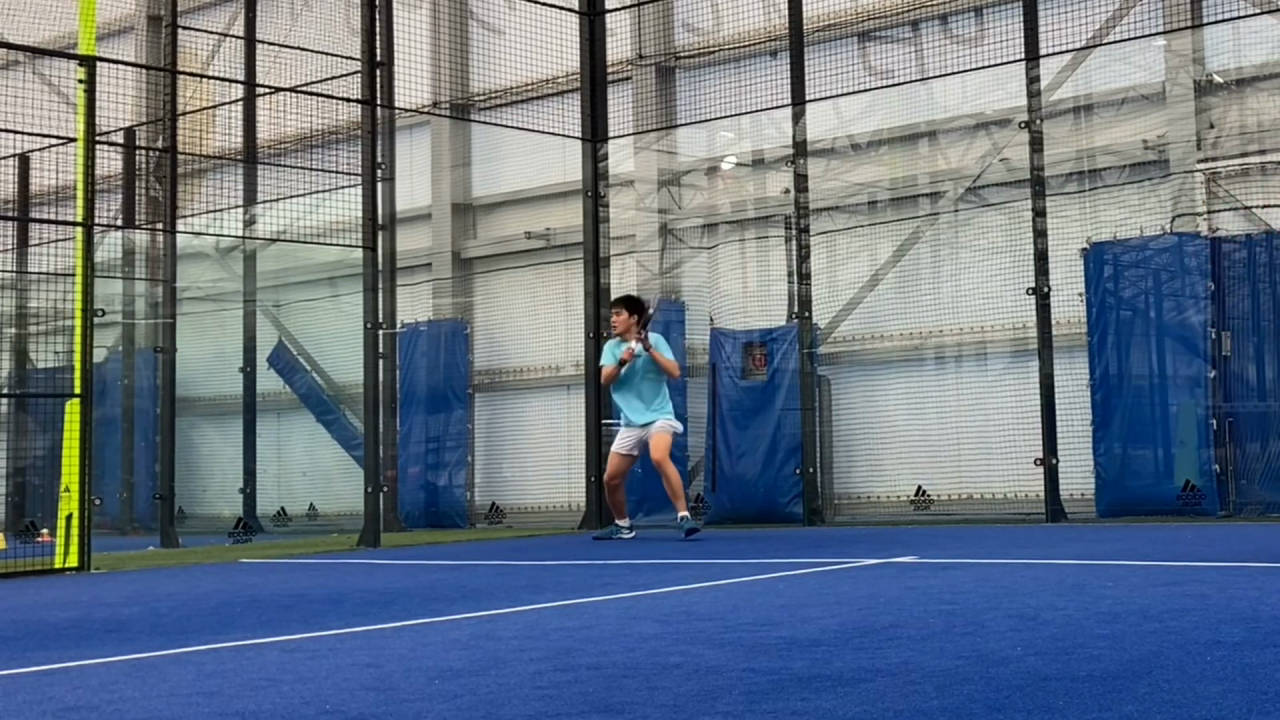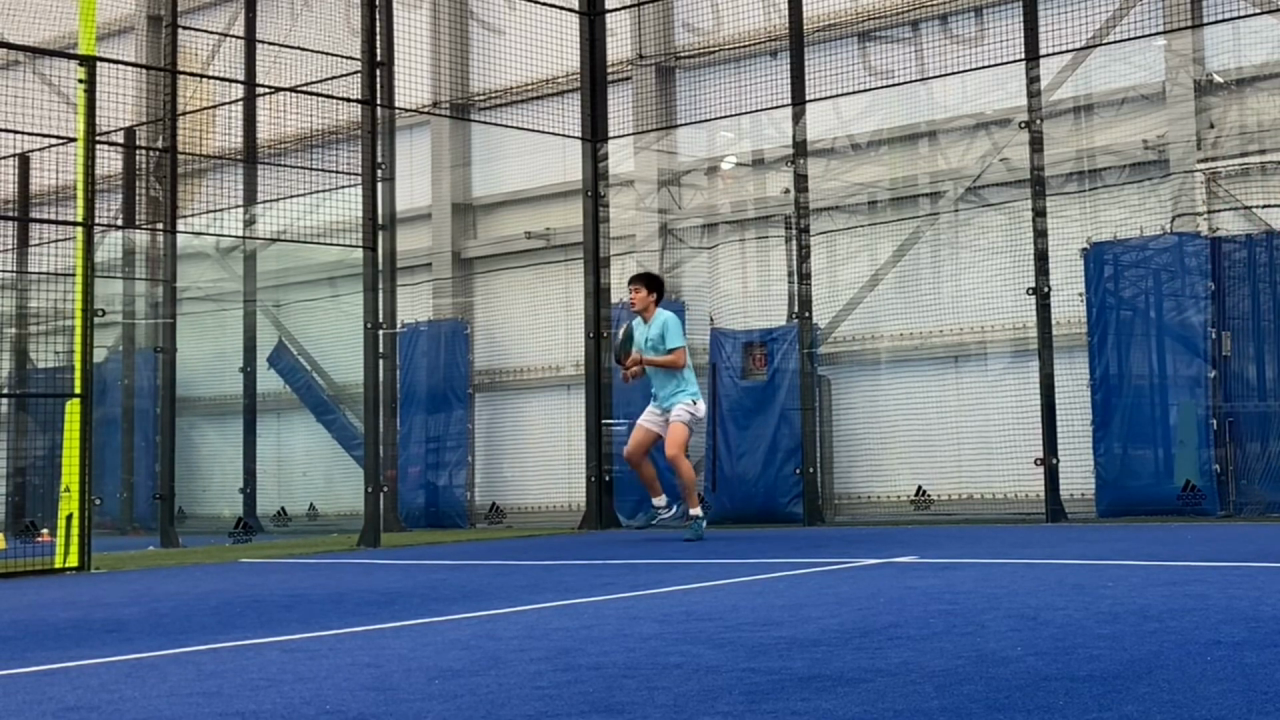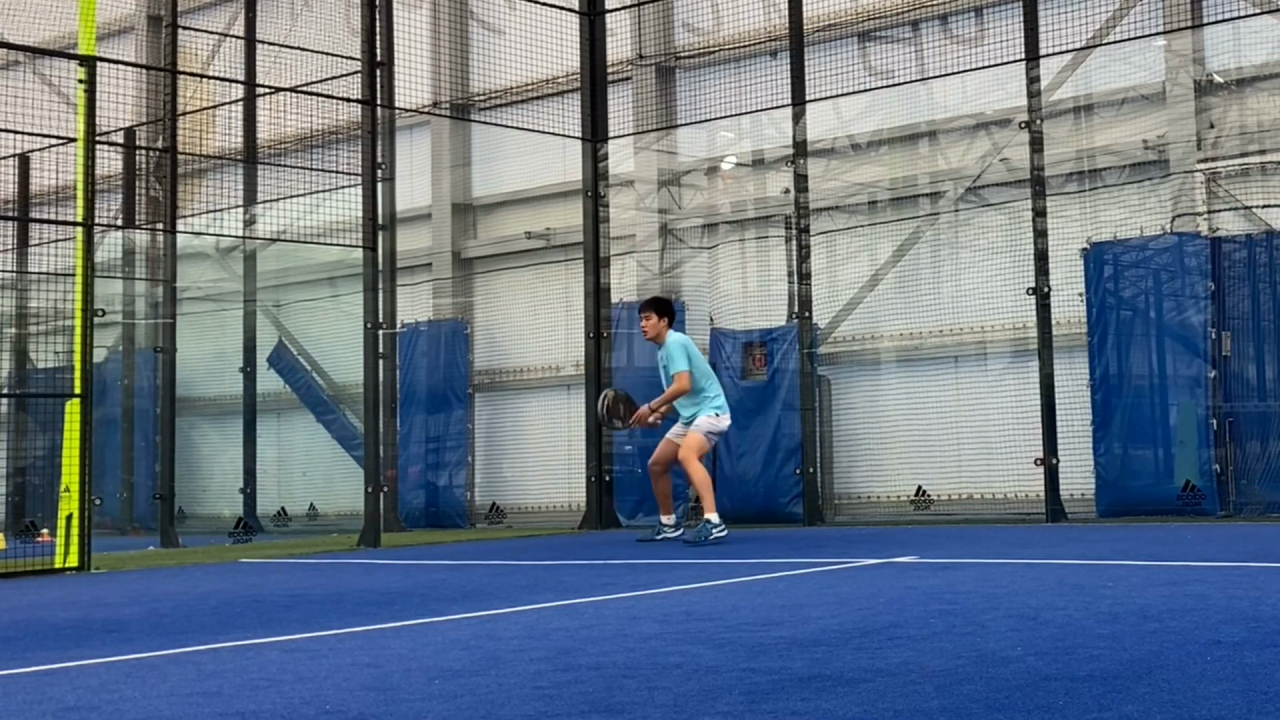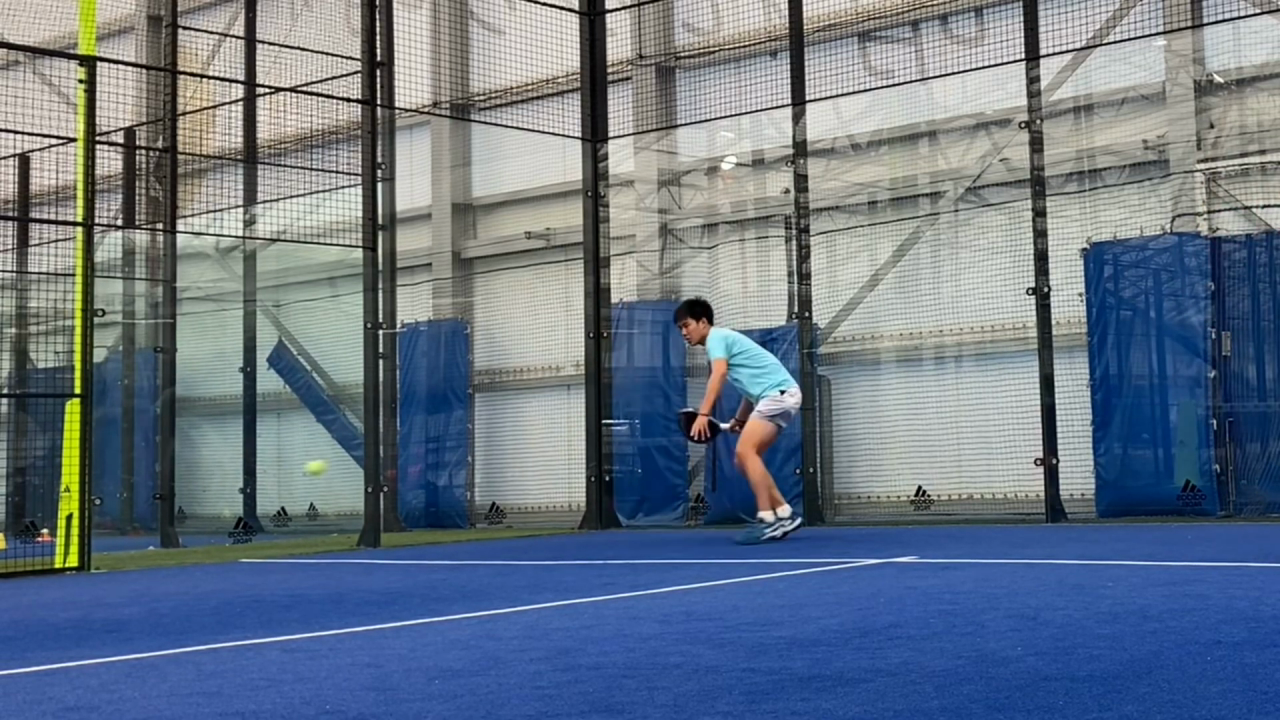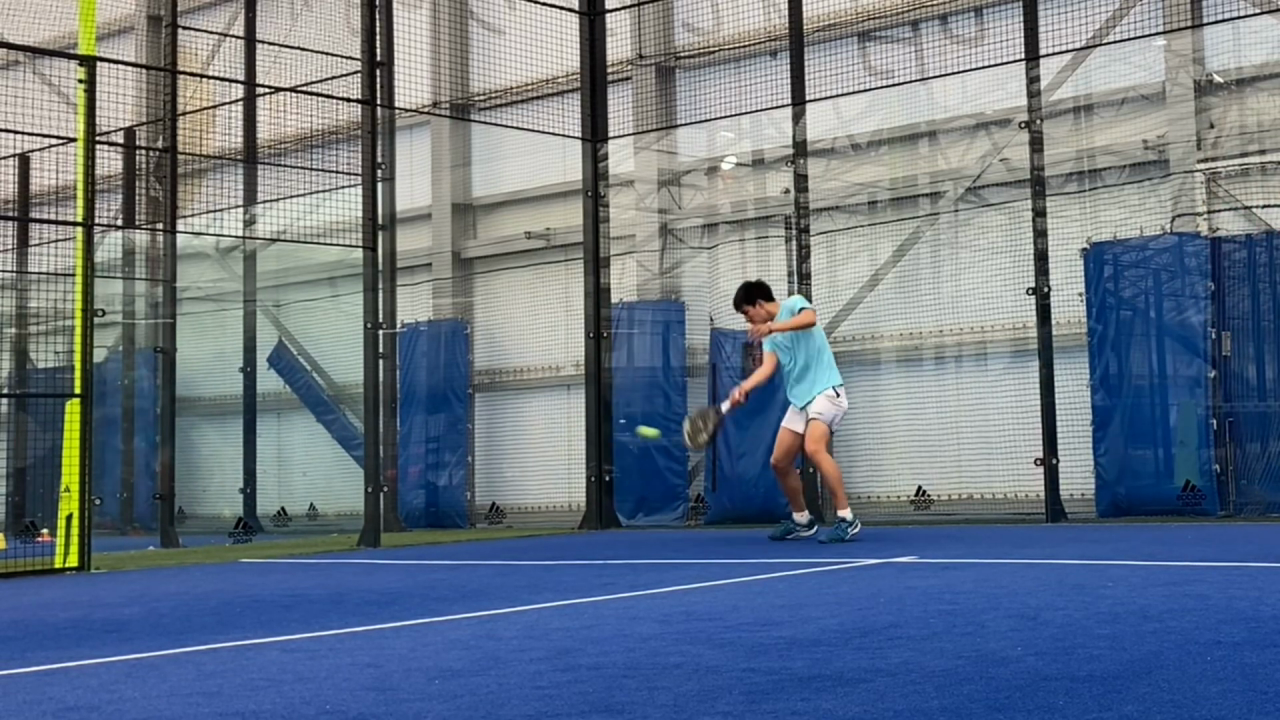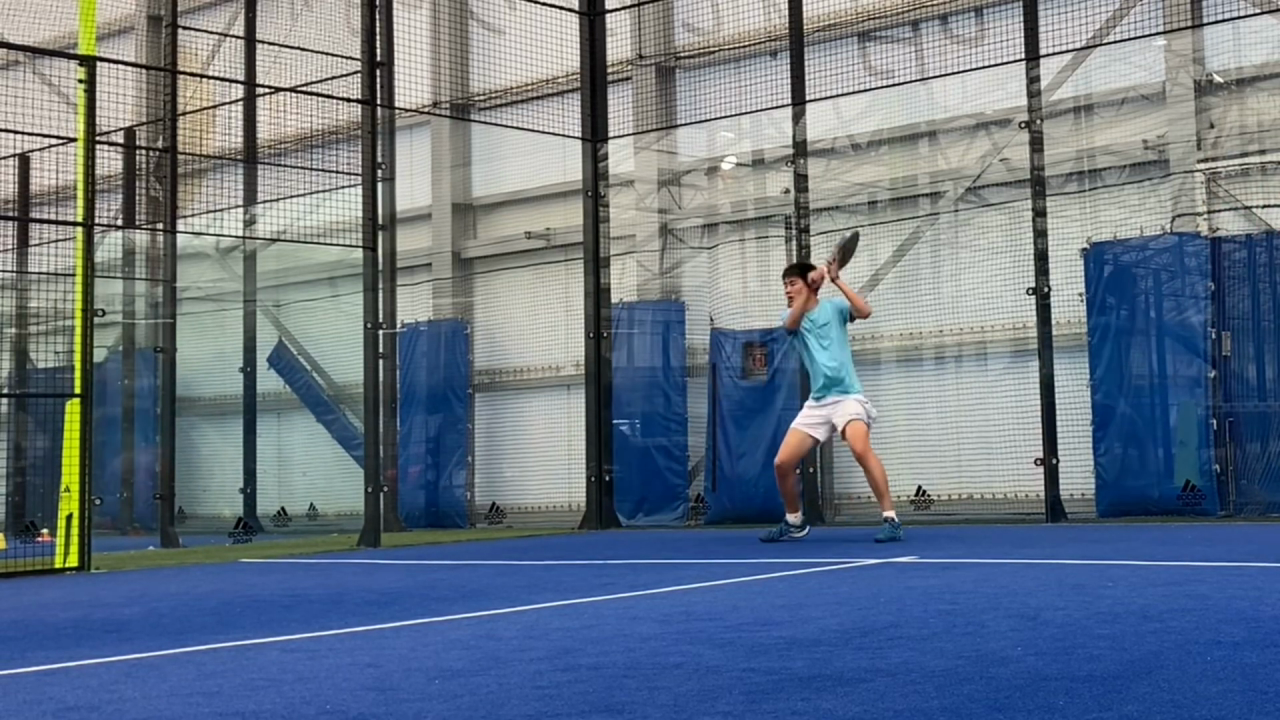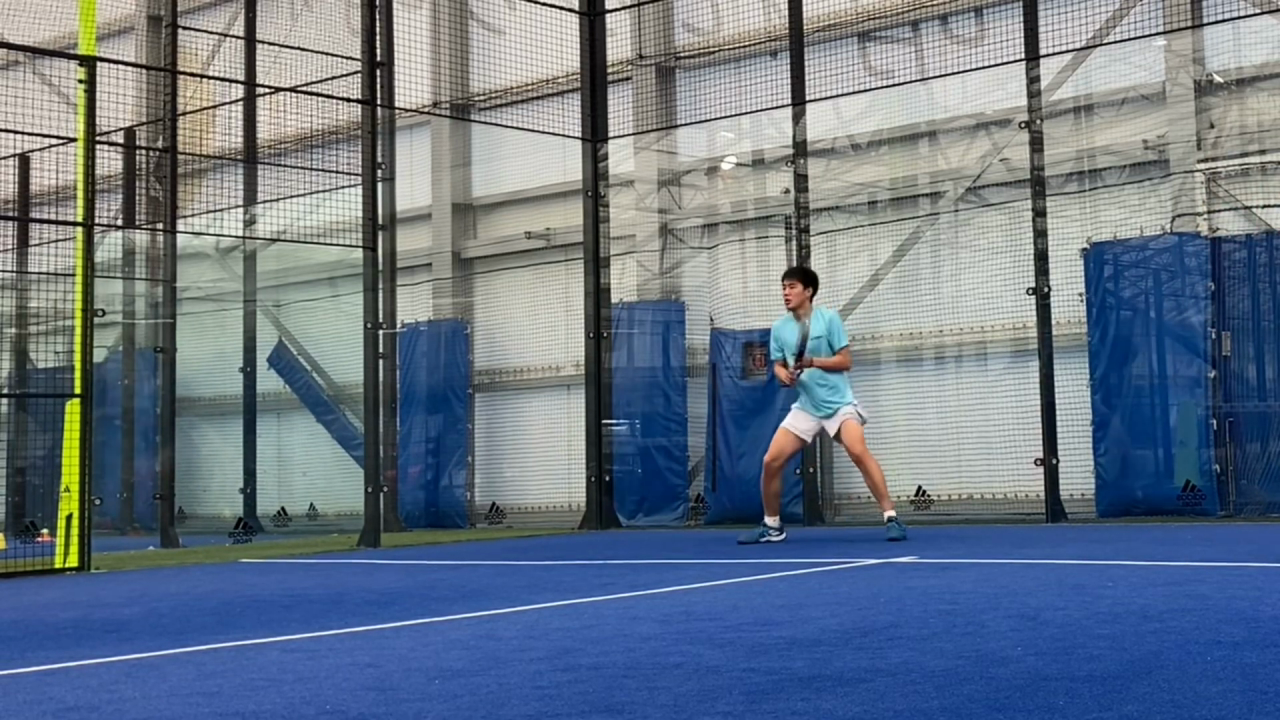
dt=0.3s
person 1, frame 1
left shoulder: (655, 340)
right shoulder: (611, 347)
left elbow: (675, 373)
right elbow: (605, 380)
left wrist: (649, 350)
right wrist: (621, 363)
left hip: (659, 417)
right hip: (631, 424)
left knee: (659, 457)
right knee: (611, 479)
left ankle: (684, 517)
right ankle: (623, 525)
person 1, frame 2
left shoulder: (667, 320)
right shoulder: (636, 326)
left elbow: (679, 361)
left wrist: (641, 359)
right wrist: (632, 372)
left hip: (685, 397)
right hip: (659, 402)
left knee: (673, 452)
right knee: (633, 452)
left ankle: (695, 514)
right ankle: (661, 503)
person 1, frame 3
left shoulder: (675, 343)
right shoulder: (661, 348)
left elbow: (684, 385)
left wrist: (651, 407)
right wrist: (661, 413)
left hip: (711, 412)
right hip: (690, 416)
left knee: (687, 457)
right knee: (656, 465)
left ankle: (712, 522)
right ankle: (669, 525)
person 1, frame 4
left shoulder: (716, 338)
right shoulder: (721, 339)
left elbow: (719, 374)
left wrist: (703, 414)
right wrist: (740, 418)
left hip: (780, 393)
right hip: (768, 396)
left knee: (745, 451)
right knee: (744, 454)
left ankle: (777, 517)
right ankle: (776, 517)
person 1, frame 5
left shoulder: (794, 304)
right shoulder: (769, 336)
left elbow: (811, 319)
right elbow: (767, 368)
left wrist: (770, 327)
right wrist: (743, 388)
left hip: (826, 390)
right hip: (801, 400)
left knee: (814, 449)
right knee: (779, 461)
left ankle: (846, 519)
right ankle: (802, 520)
person 1, frame 6
left shoulder: (834, 306)
right shoulder: (792, 319)
left elbow: (864, 311)
right elbow: (790, 324)
left wrist: (838, 280)
right wrist: (811, 283)
left hip: (848, 397)
right hip: (817, 404)
left knee: (861, 450)
right knee: (782, 462)
left ankle: (889, 518)
right ankle: (794, 522)
person 1, frame 7
left shoulder: (829, 318)
right shoulder: (779, 327)
left elbow: (845, 362)
right elbow: (778, 366)
left wrist: (811, 362)
right wrist: (784, 375)
left hip: (840, 405)
right hip: (806, 408)
left knee: (859, 452)
right knee: (771, 462)
left ankle: (891, 517)
right ankle: (771, 526)
